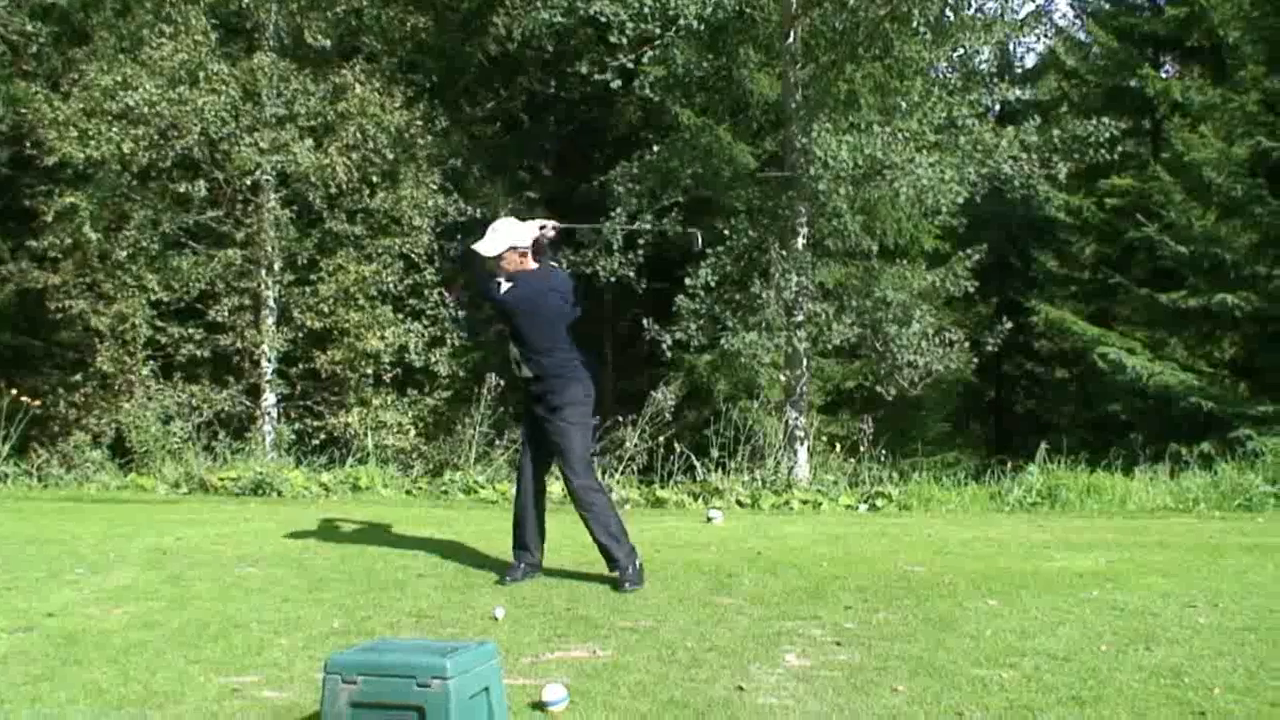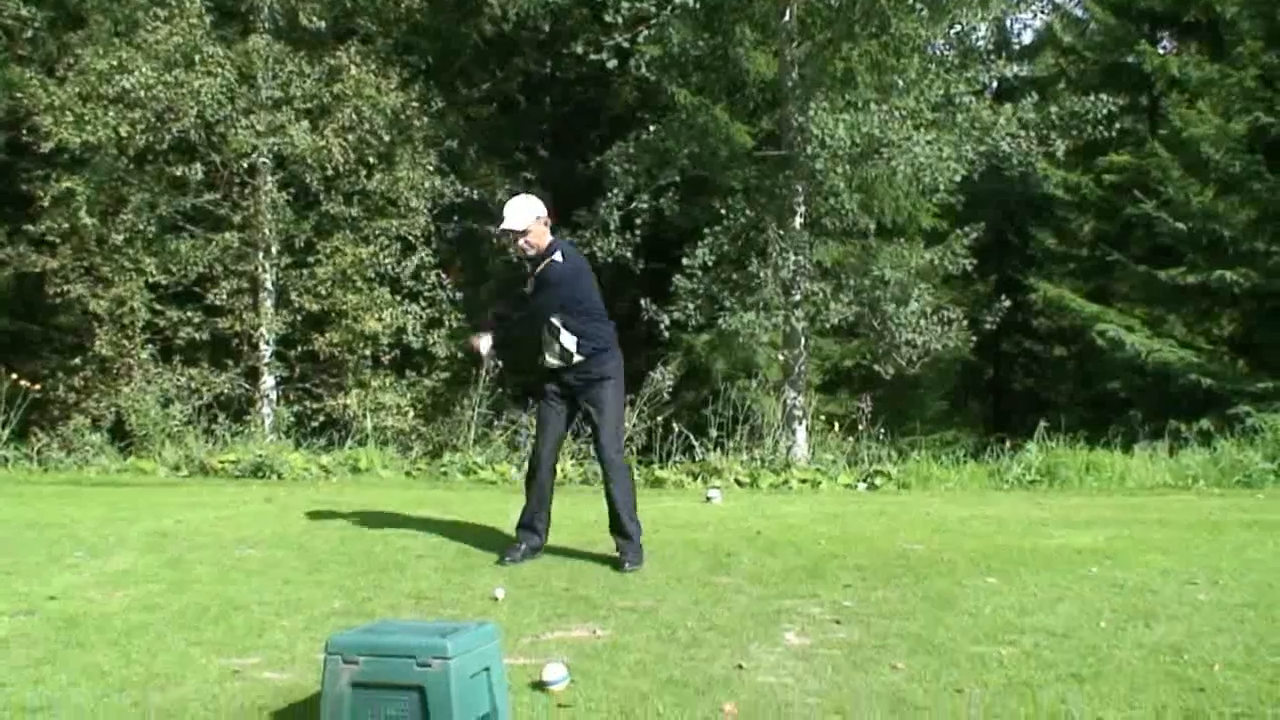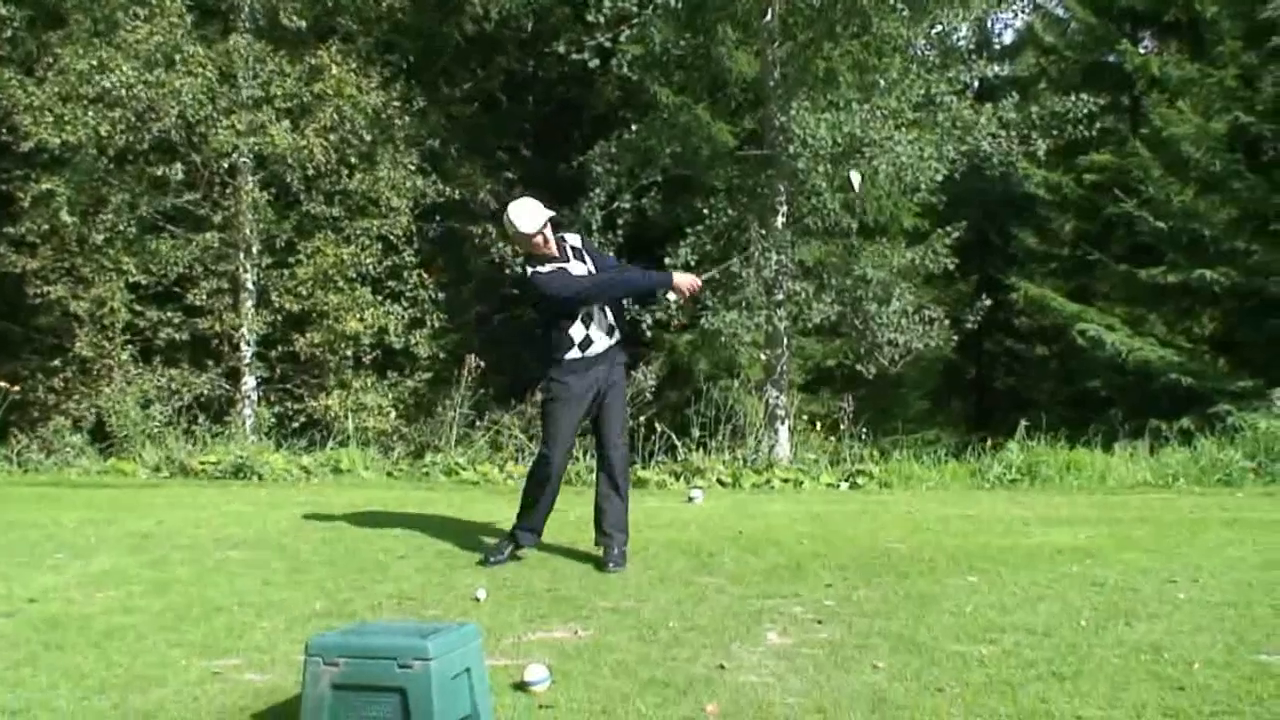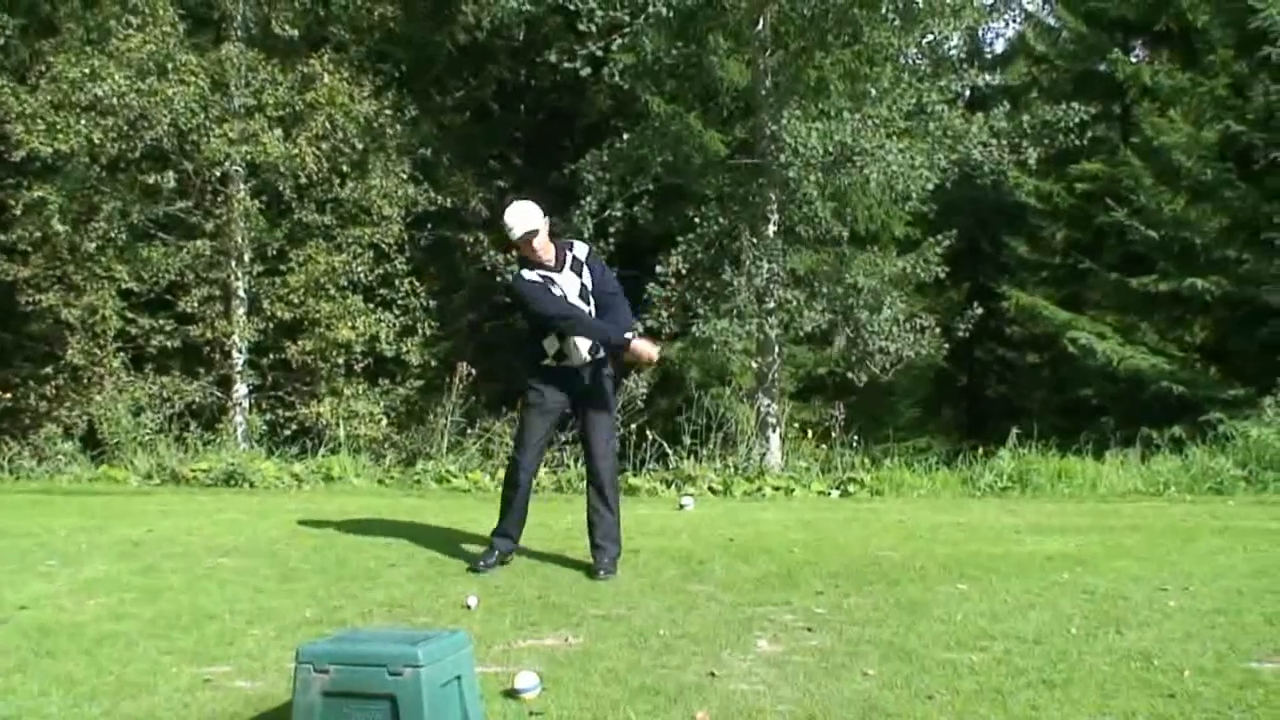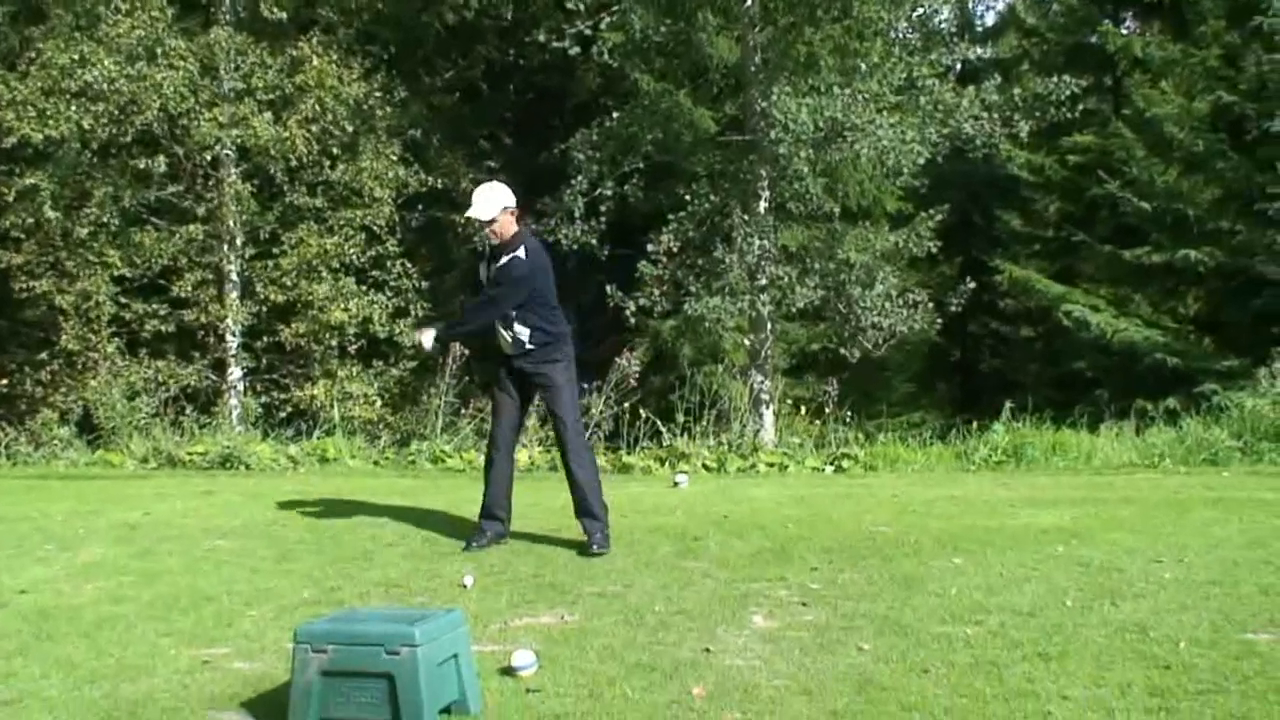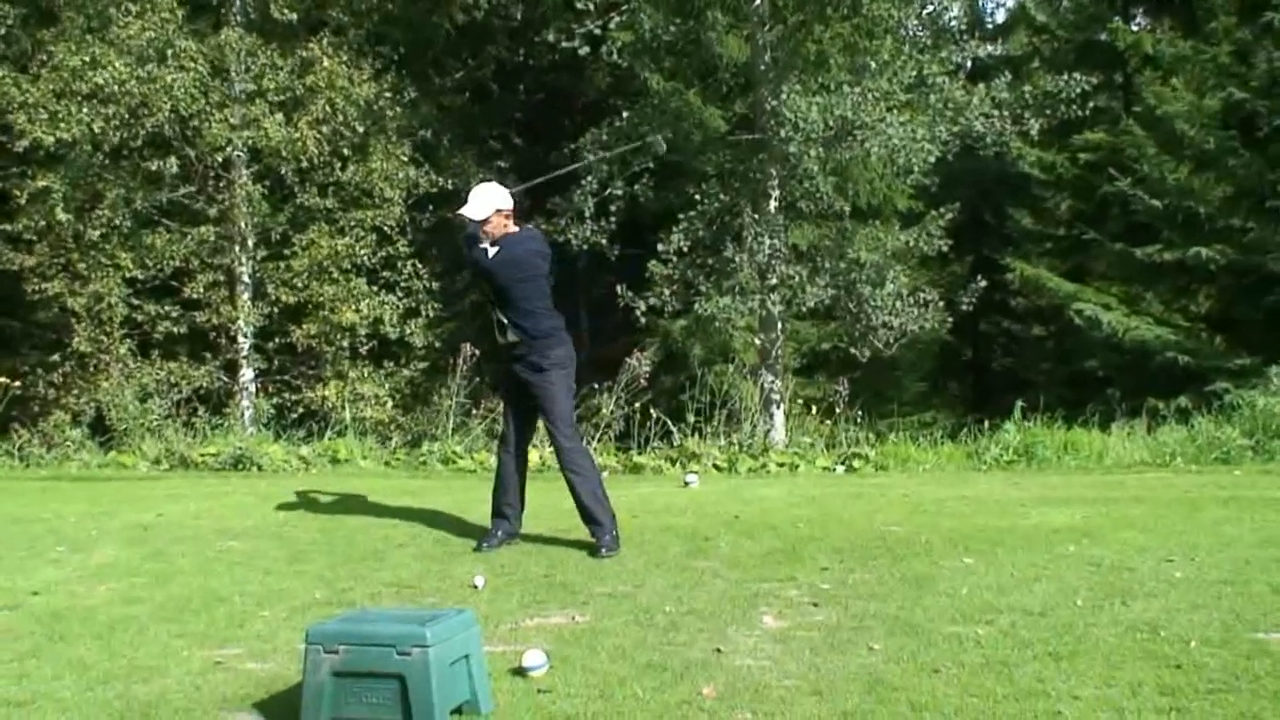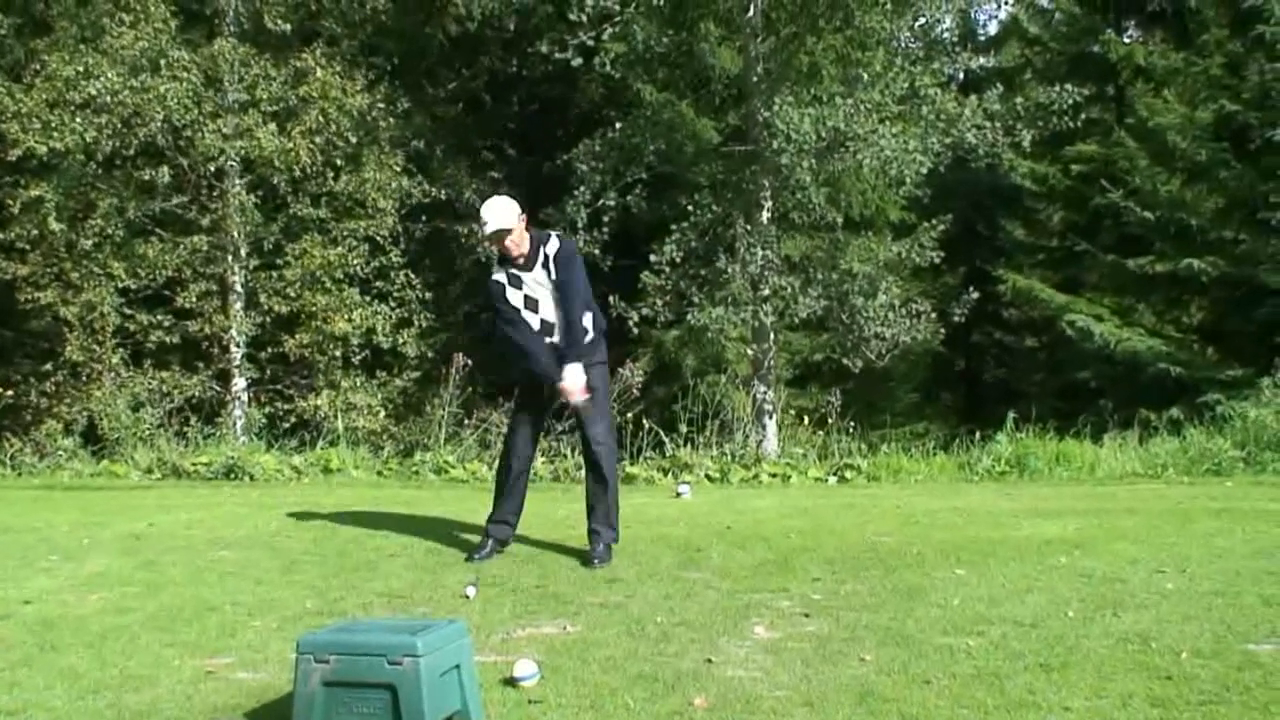
dt=0.4s
person 1, frame 1
left shoulder: (510, 295)
right shoulder: (556, 277)
left elbow: (489, 280)
left wrist: (534, 238)
left hip: (565, 397)
right hip: (544, 394)
left knee: (580, 481)
right knee: (529, 476)
left ankle: (626, 562)
right ankle: (527, 558)
person 1, frame 2
left shoulder: (562, 267)
right shoulder: (544, 261)
left elbow: (531, 319)
left wrist: (493, 339)
left hip: (598, 370)
right hip: (558, 373)
left knee: (610, 455)
right knee: (543, 456)
left ankle: (629, 542)
right ankle: (531, 537)
person 1, frame 3
left shoulder: (575, 244)
right shoulder: (539, 278)
left elbow: (618, 275)
right elbow: (599, 289)
left wrist: (664, 282)
right wrist: (666, 280)
left hip: (609, 361)
right hip: (569, 373)
left knee: (614, 452)
right knee: (552, 456)
left ankle: (613, 541)
right ankle: (522, 536)
person 1, frame 4
left shoulder: (581, 254)
right shoulder: (524, 282)
left elbow: (613, 301)
right elbow: (570, 319)
left wrist: (625, 342)
right wrist: (626, 341)
left hip: (595, 372)
right hip: (549, 379)
left knee: (602, 462)
right knee: (524, 461)
left ankle: (605, 550)
right ankle: (503, 542)
person 1, frame 5
left shoulder: (524, 261)
right shoulder: (495, 251)
left elbow: (486, 312)
right elbow: (477, 305)
left wrist: (438, 334)
right wrist: (444, 333)
left hip: (550, 357)
right hip: (511, 360)
left knee: (571, 438)
right knee: (500, 442)
left ankle: (596, 527)
right ankle: (494, 522)
person 1, frame 6
left shoulder: (497, 260)
right shoulder: (530, 238)
left elbow: (472, 243)
left wrist: (473, 228)
left hip: (547, 358)
right hip: (522, 358)
left knee: (566, 441)
right knee: (511, 443)
left ankle: (604, 529)
right ankle: (506, 523)
person 1, frame 7
left shoulder: (559, 248)
right shoulder: (500, 280)
left elbow: (575, 306)
right elbow: (519, 334)
left wrist: (573, 364)
right wrist: (554, 375)
left hip: (585, 359)
right hip: (541, 370)
left knee: (600, 447)
right knee: (516, 451)
left ankle: (602, 537)
right ankle: (499, 532)
